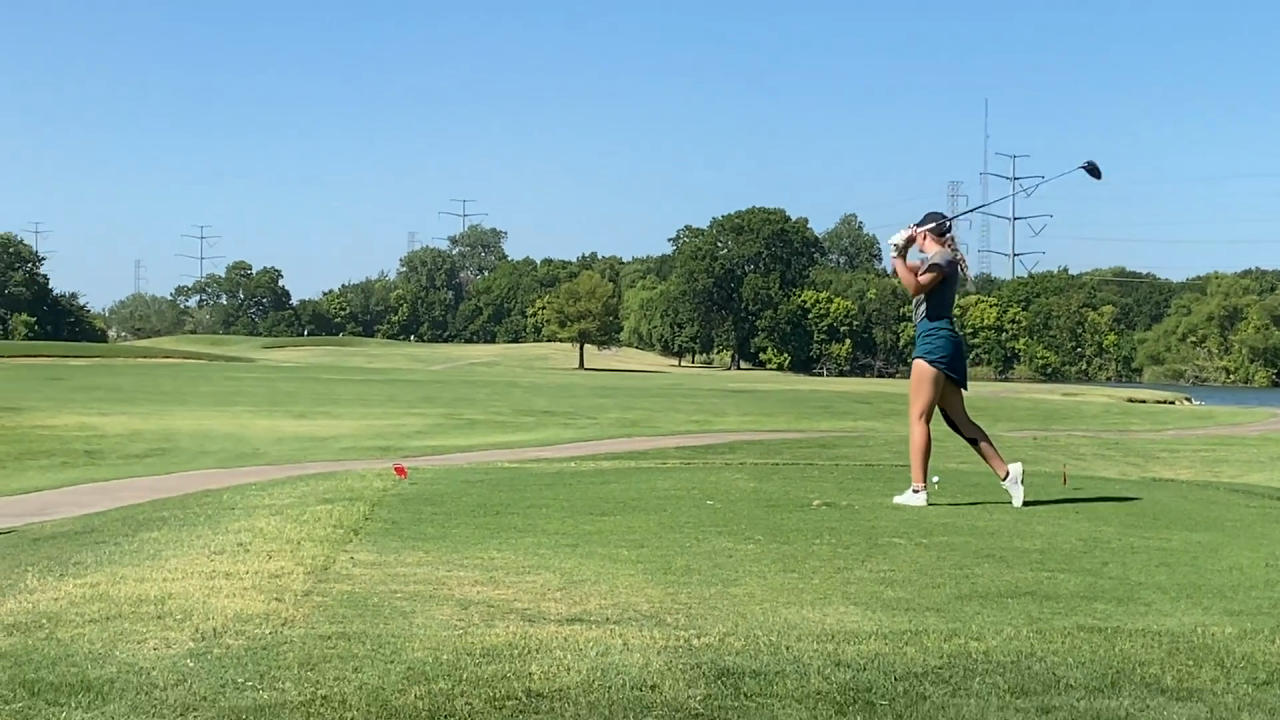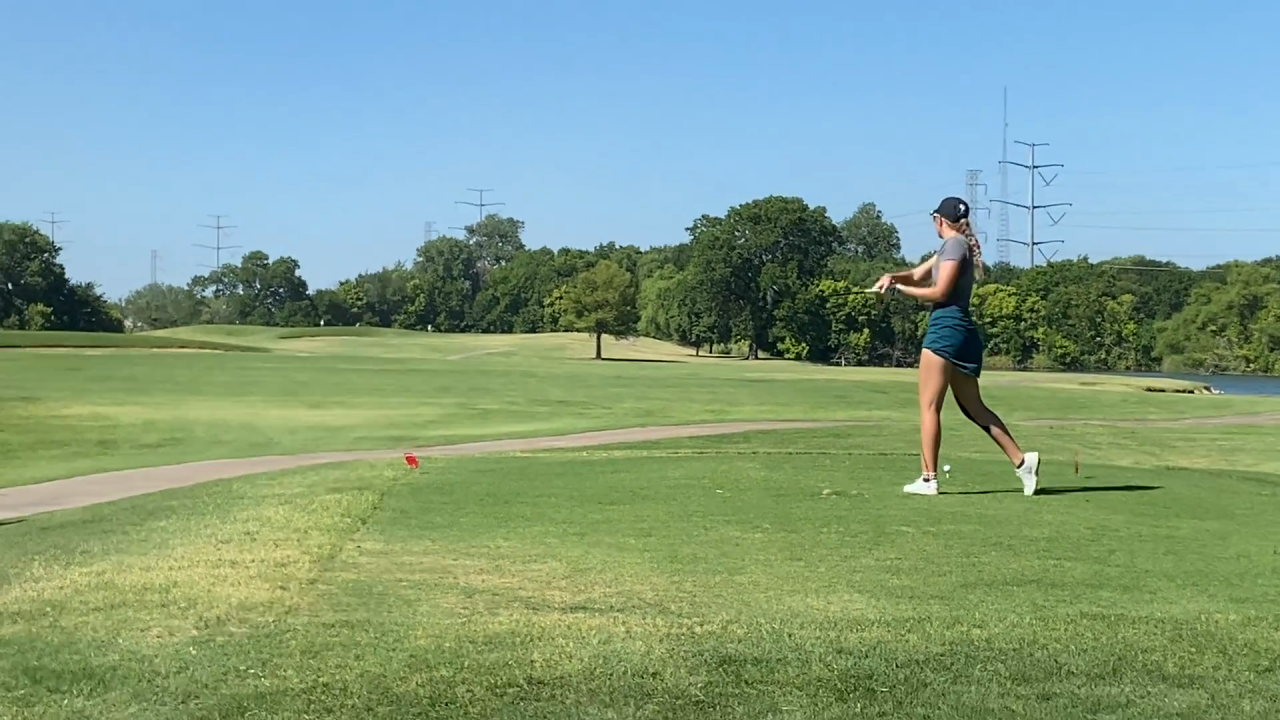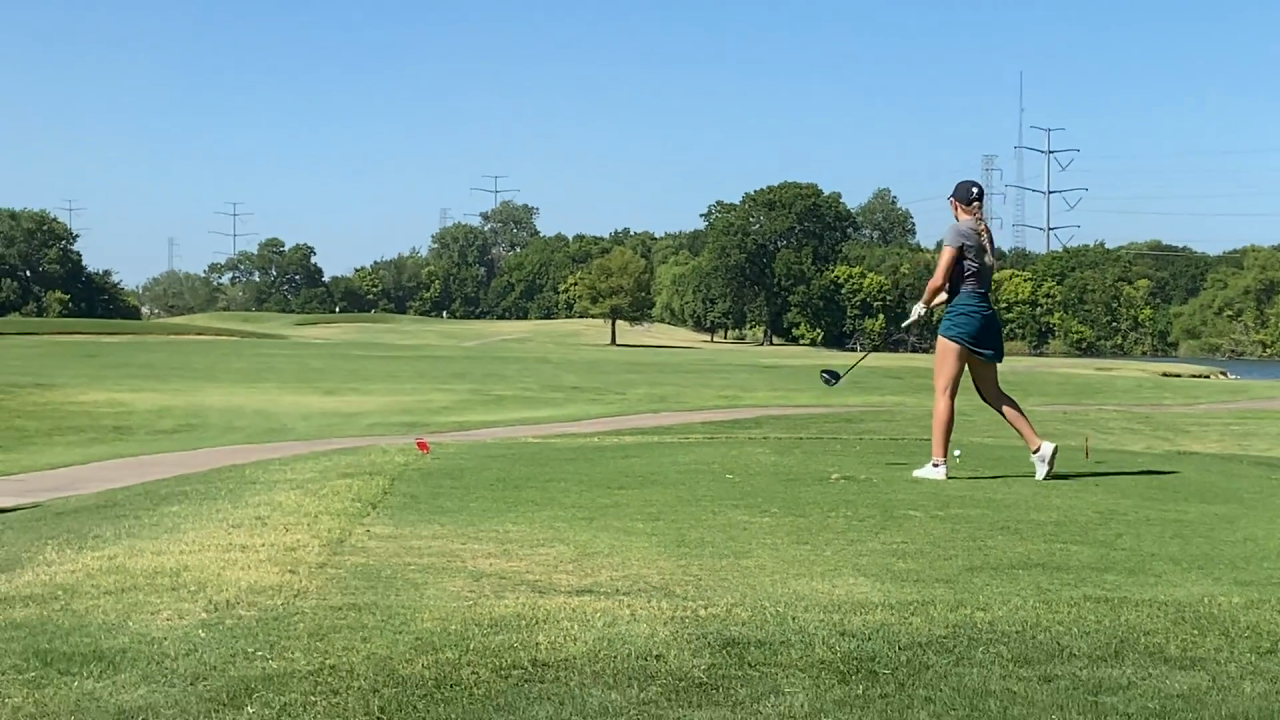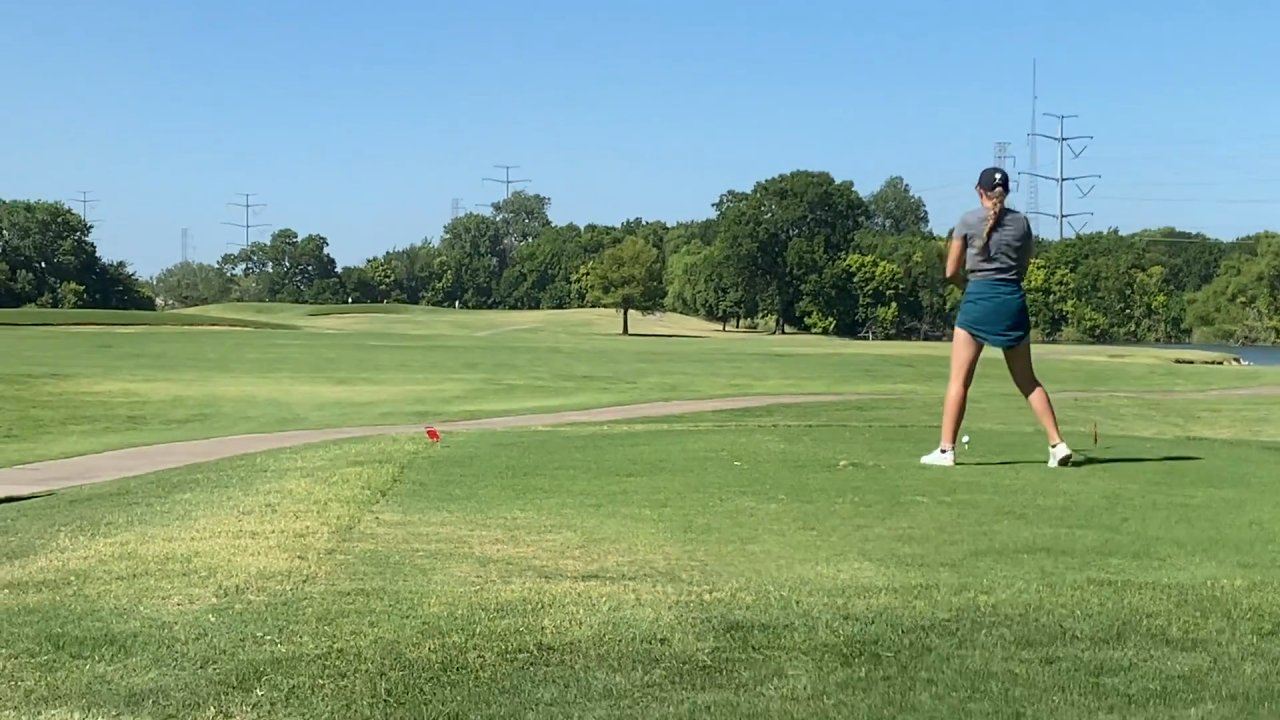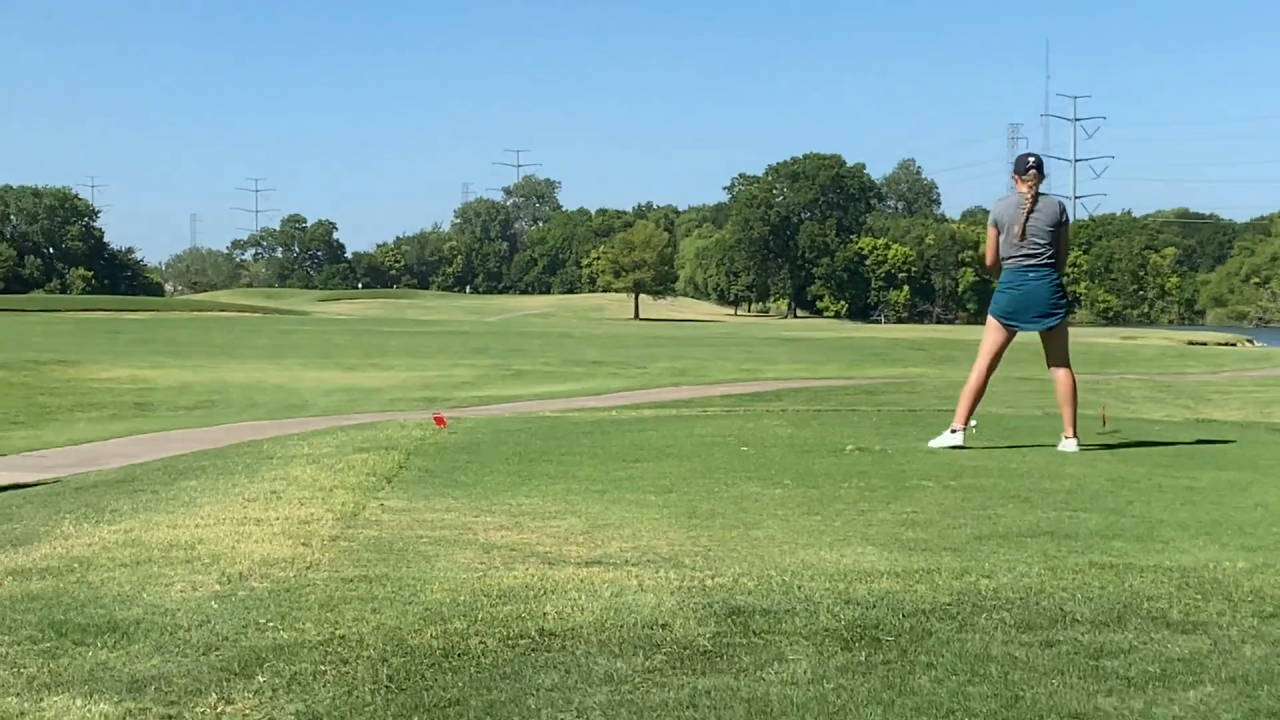
dt=0.2s
person 1, frame 1
left shoulder: (944, 259)
right shoulder: (929, 261)
left elbow: (914, 288)
right elbow: (905, 269)
left wrist: (899, 256)
right wrist: (900, 248)
left hip: (935, 339)
right hip: (937, 341)
left knee: (918, 417)
right knee: (958, 418)
left ankle: (918, 490)
right ankle: (1007, 473)
person 1, frame 2
left shoulder: (955, 245)
right shoulder: (953, 247)
left elbow: (939, 292)
right elbow: (919, 274)
left wrist: (898, 287)
right wrist: (892, 277)
left hip: (946, 327)
right hip: (961, 330)
left knee: (929, 406)
right knee: (973, 406)
left ankle: (928, 479)
right ankle: (1021, 460)
person 1, frame 3
left shoulder: (957, 230)
right shoulder: (984, 233)
left elbow: (940, 280)
left wrist: (925, 302)
right wrist: (930, 303)
left hip: (961, 314)
right hip: (984, 315)
left knee: (944, 391)
right knee: (992, 392)
left ankle: (938, 464)
right ankle: (1039, 447)
person 1, frame 4
left shoulder: (967, 220)
right shoulder: (1021, 221)
left elbow: (952, 272)
right elbow: (1023, 269)
left hip: (978, 301)
right hip: (1013, 301)
left knee: (959, 379)
right knee: (1027, 381)
left ankle: (945, 450)
right ankle: (1057, 444)
person 1, frame 5
left shoulder: (1000, 207)
right shoulder: (1056, 207)
left elbow: (991, 261)
right elbow: (1063, 256)
left hip: (1011, 288)
right hip: (1048, 288)
left knee: (984, 363)
right knee: (1060, 365)
left ankle: (956, 430)
right ankle: (1069, 437)
